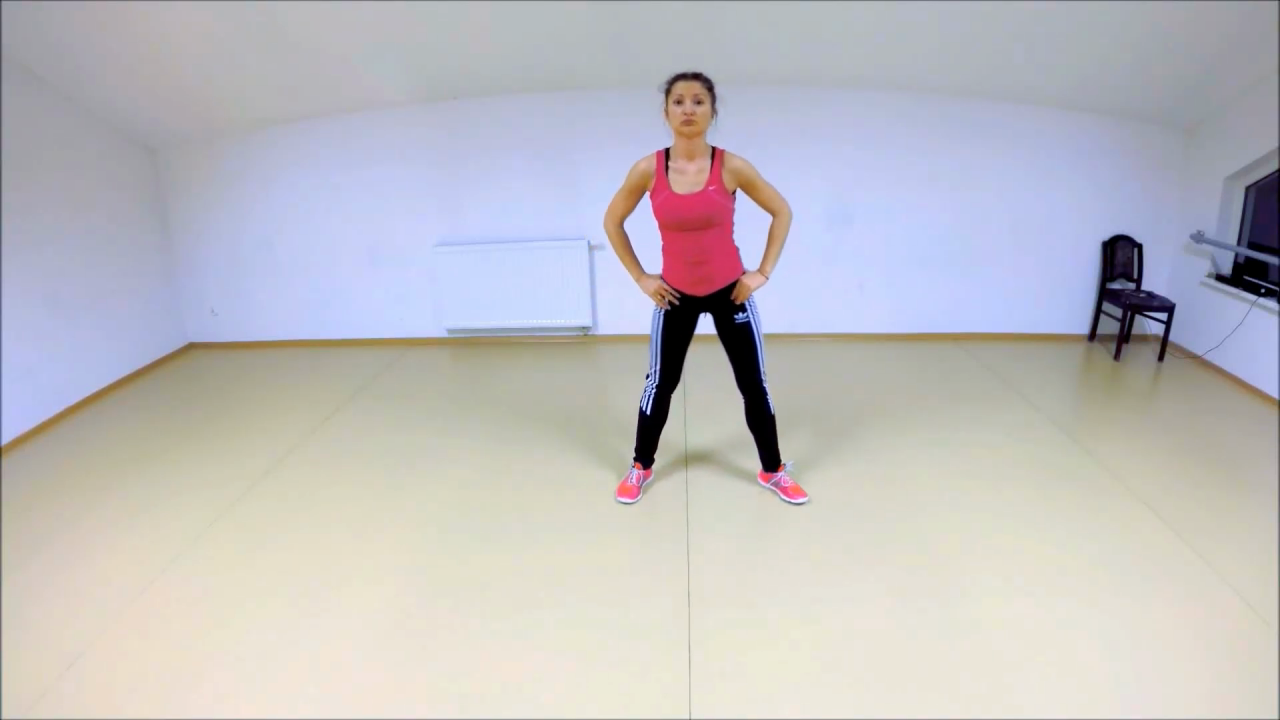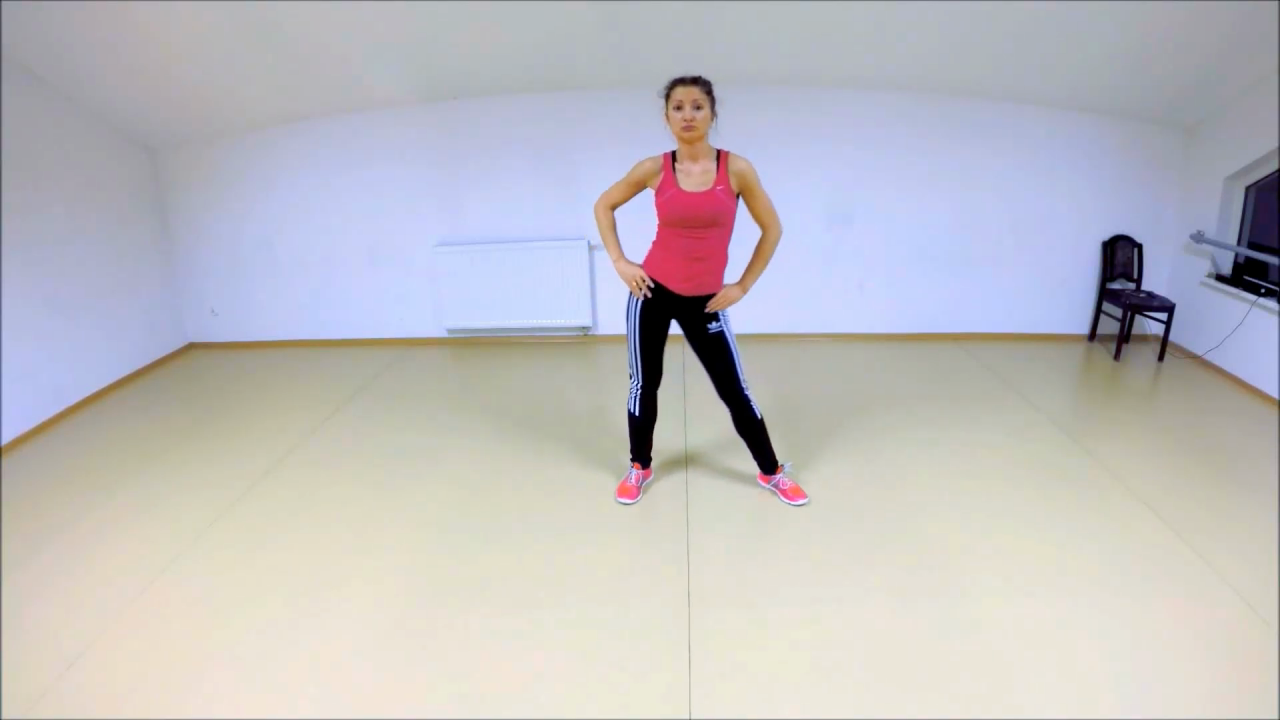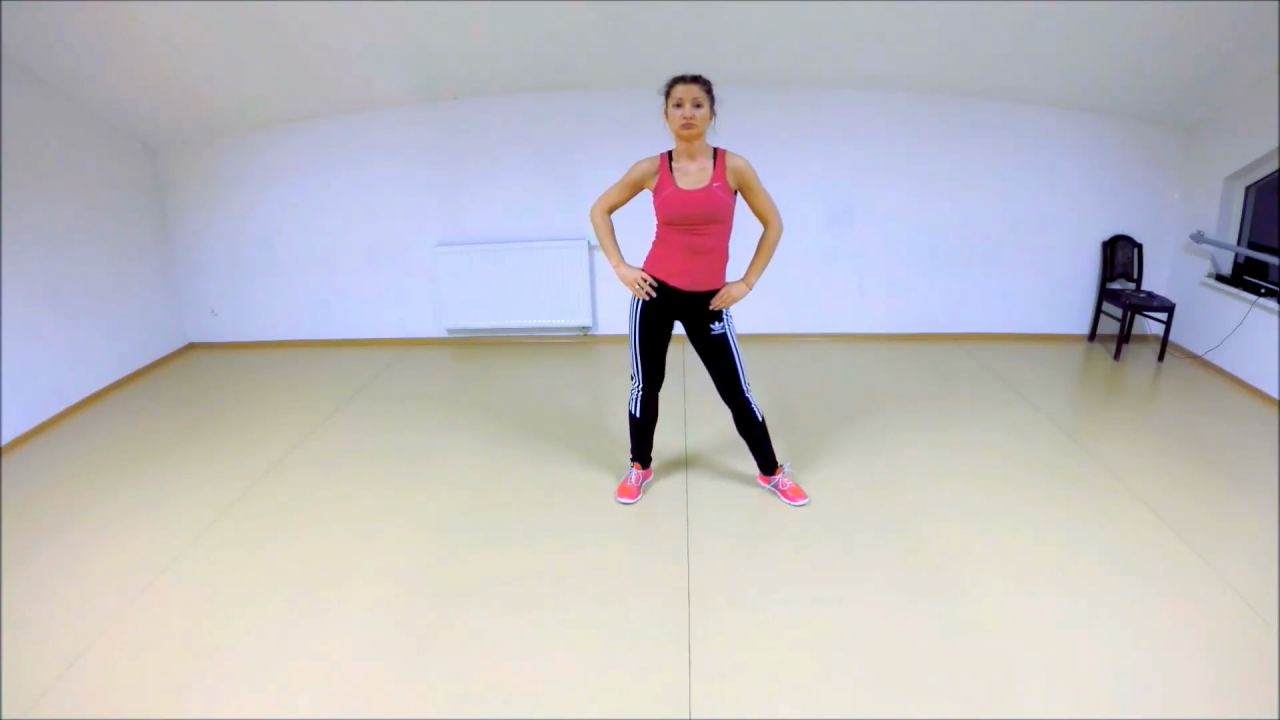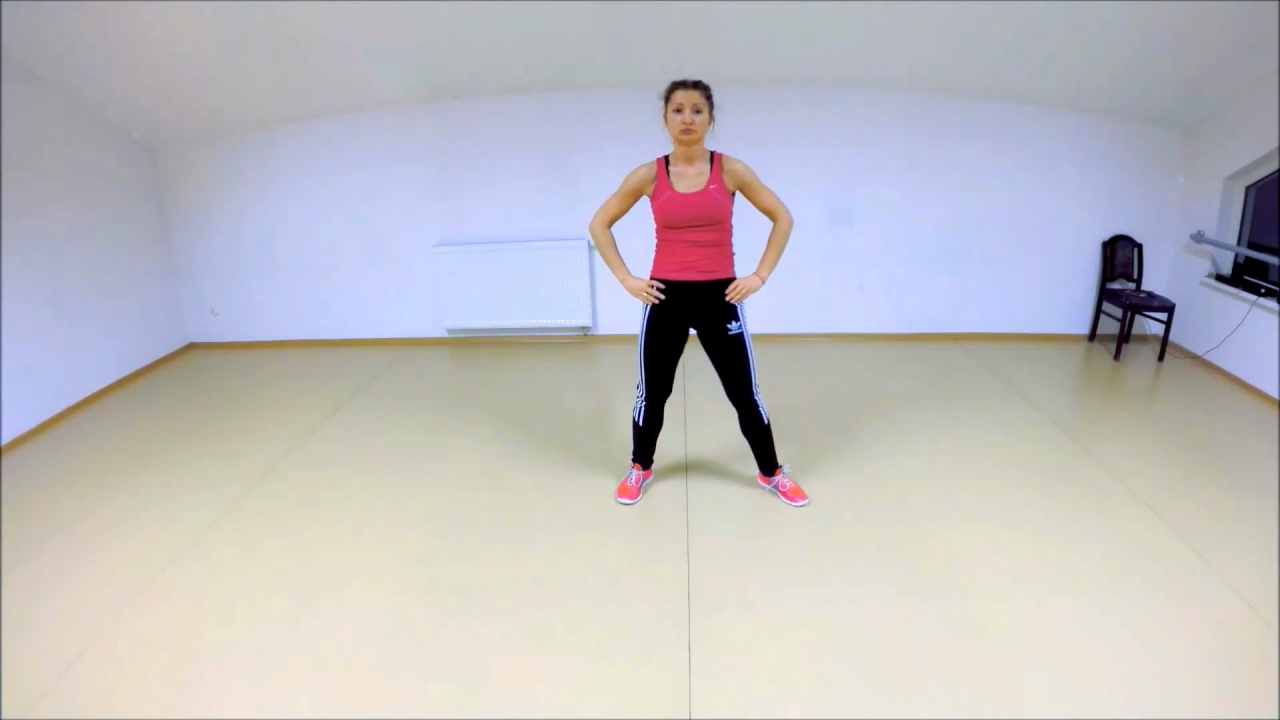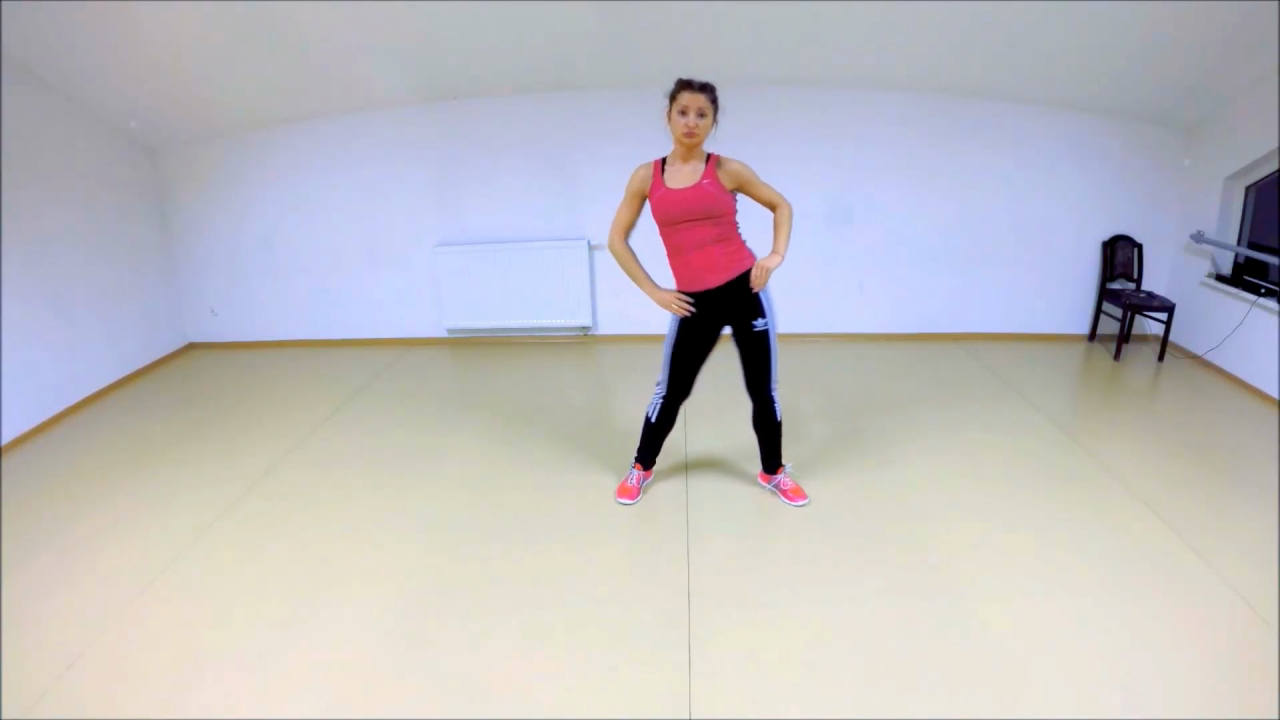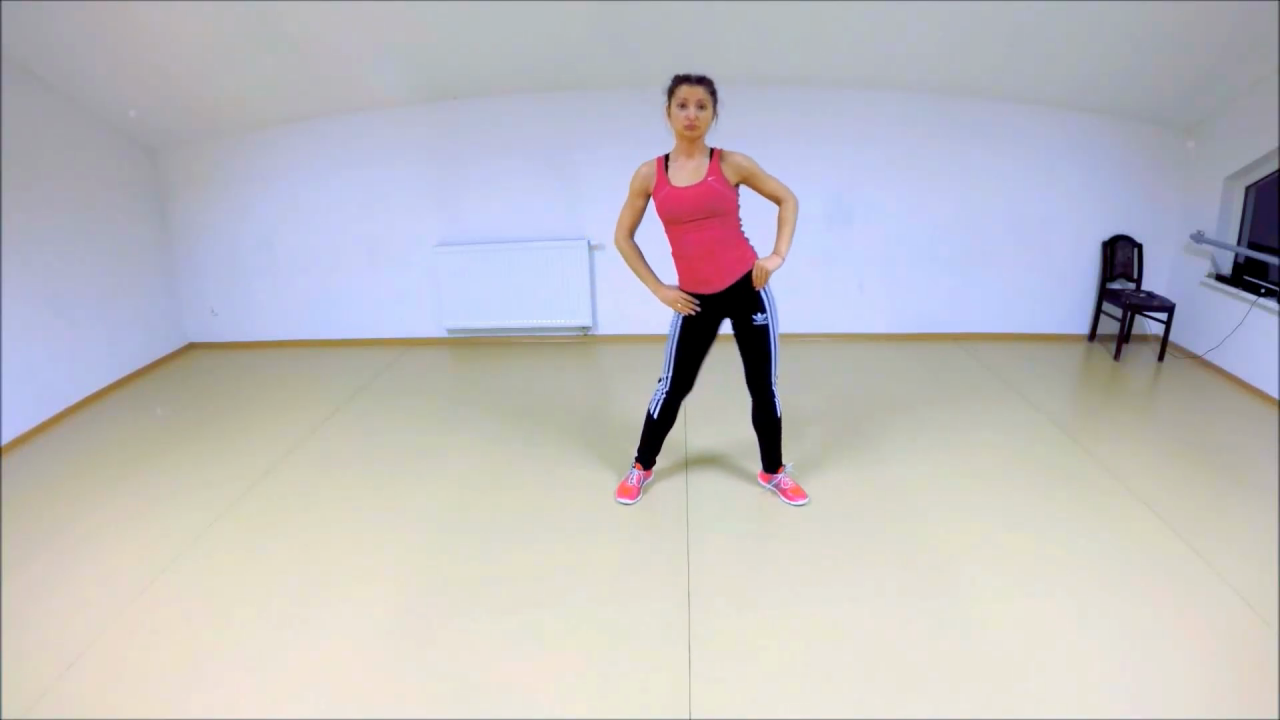
dt=0.3s
person 1, frame 1
left shoulder: (732, 167)
right shoulder: (647, 169)
left elbow: (782, 212)
right elbow: (613, 221)
left wrist: (763, 272)
right wrist: (641, 277)
left hip: (730, 291)
right hip: (675, 294)
left knee: (753, 384)
right knee: (660, 383)
left ankle: (772, 470)
right ankle: (641, 466)
person 1, frame 2
left shoulder: (737, 169)
right shoulder: (654, 169)
left elbow: (772, 229)
right elbow: (604, 205)
left wrist: (743, 285)
right wrist: (619, 261)
left hip: (705, 301)
right hip: (652, 292)
left knee: (735, 391)
right knee: (644, 383)
left ankle: (771, 471)
right ankle: (639, 467)
person 1, frame 3
left shoulder: (734, 167)
right shoulder: (650, 170)
left elbow: (773, 224)
right elbow: (600, 210)
left wrist: (747, 282)
right wrist: (619, 266)
left hip: (708, 300)
right hip: (655, 293)
left knee: (736, 392)
right knee: (646, 386)
left ankle: (771, 472)
right ankle: (639, 467)
person 1, frame 4
left shoulder: (731, 169)
right shoulder: (647, 175)
left elbow: (782, 217)
right elbow: (599, 225)
left wrist: (761, 274)
right wrist: (626, 278)
left hip: (720, 297)
right hip: (666, 297)
left knee: (745, 395)
right knee: (652, 393)
left ankle: (771, 472)
right ankle: (640, 467)
person 1, frame 5
left shoulder: (727, 170)
right shoulder: (646, 176)
left elbow: (781, 205)
right elbow: (617, 239)
left wrist: (776, 254)
right wrist: (653, 291)
left hip: (745, 290)
right hip: (695, 302)
left knee: (763, 390)
right knee: (671, 391)
left ankle: (772, 471)
right ankle: (642, 467)
person 1, frame 6
left shoulder: (732, 163)
right shoulder: (650, 173)
left elbow: (787, 199)
right elbow: (623, 235)
left wrist: (778, 255)
right wrist: (658, 288)
left hip: (748, 289)
right hip: (695, 299)
left knee: (763, 387)
right knee: (673, 386)
left ankle: (773, 471)
right ankle: (642, 467)
